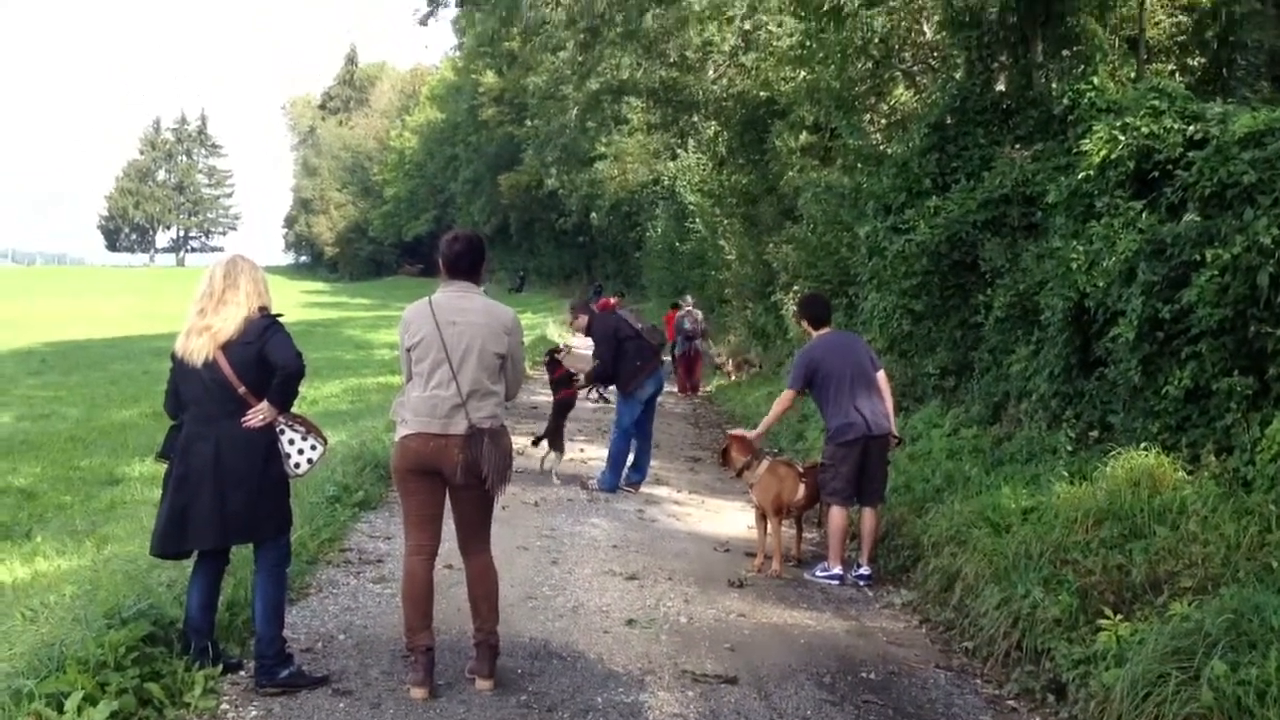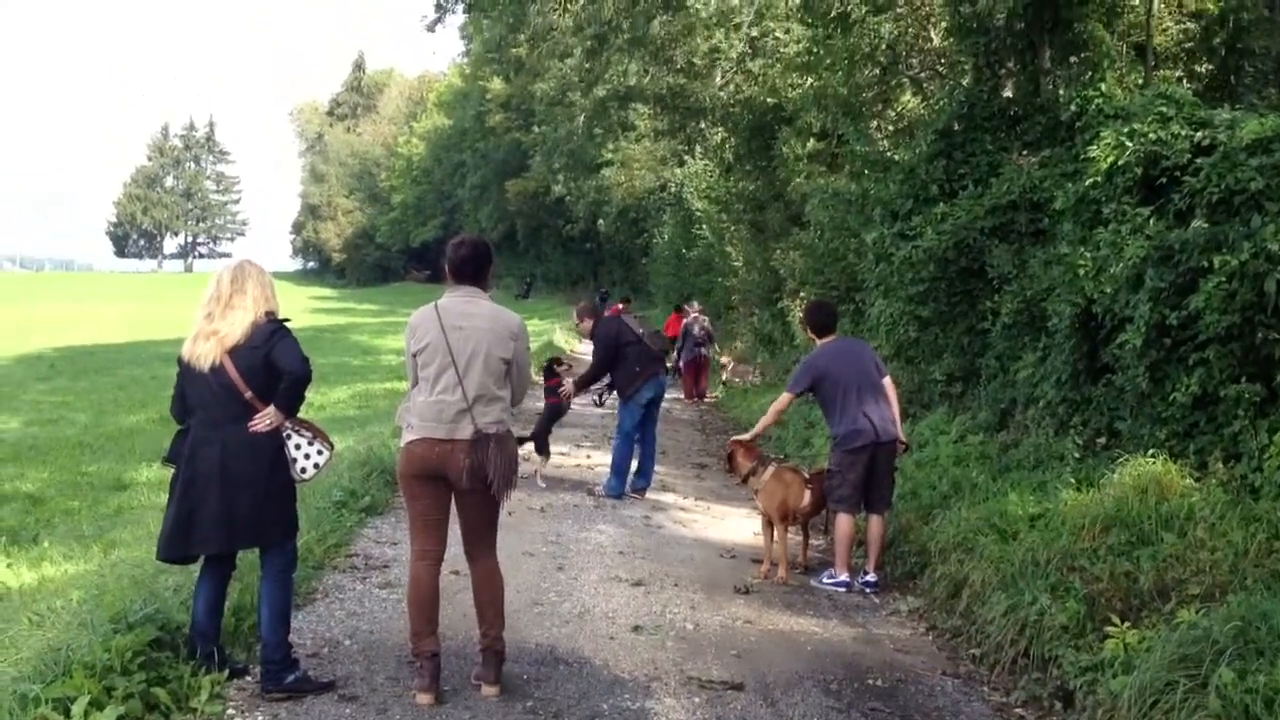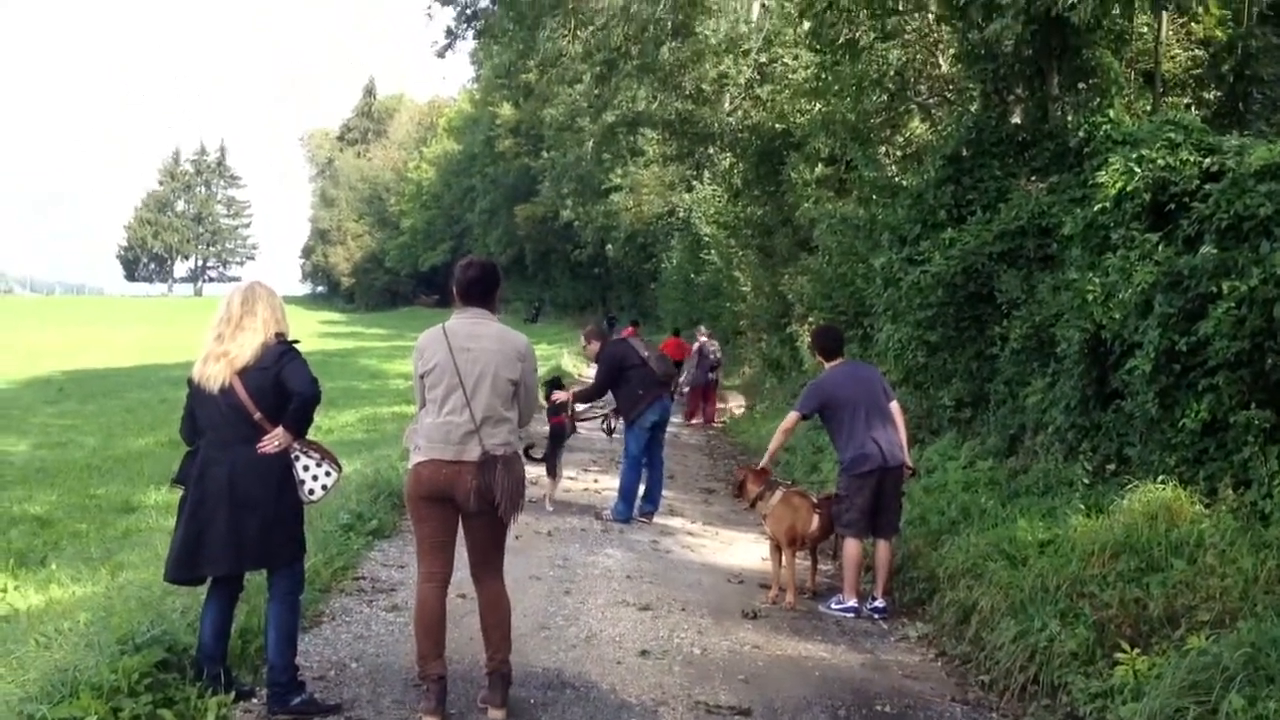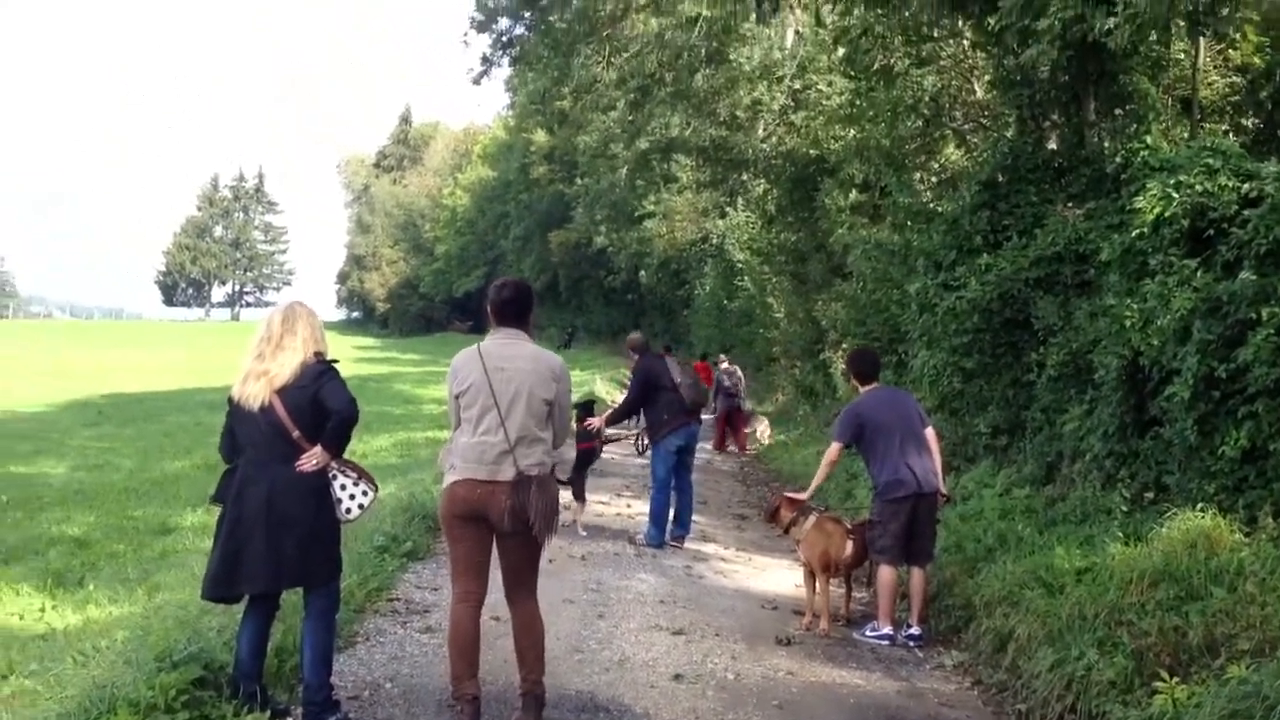
dt=0.4s
person 1, frame 1
left shoulder: (415, 314)
right shoulder: (504, 319)
left elbow: (408, 378)
right elbow: (512, 387)
left hip: (417, 439)
right hip: (477, 442)
left knee: (419, 549)
right knee: (477, 549)
left ankle: (421, 661)
right ankle: (485, 656)
person 1, frame 2
left shoulder: (421, 319)
right shoulder: (509, 324)
left elbow: (414, 382)
right elbow: (518, 392)
left hip: (423, 443)
right hip: (483, 447)
left knee: (424, 555)
right knee: (483, 554)
left ankle: (426, 667)
right ankle: (491, 662)
person 1, frame 3
left shoulder: (428, 341)
right shoulder: (517, 345)
left elbow: (421, 404)
right elbow: (526, 413)
left hip: (431, 465)
right hip: (491, 469)
left knee: (431, 577)
right knee: (490, 576)
person 1, frame 4
left shoulder: (463, 361)
right shoulder: (551, 365)
left elbow: (455, 424)
right elbow: (560, 435)
left hip: (466, 485)
right hip: (525, 489)
left knee: (466, 596)
right knee: (523, 597)
person 2, frame 1
left shoulder: (188, 339)
right shoulder: (261, 328)
left elbow: (173, 406)
right elbow: (291, 365)
right wrist: (275, 406)
left hip: (199, 461)
right hip: (249, 461)
left knee: (210, 554)
right knee: (271, 558)
left ankle: (199, 652)
right ankle: (272, 666)
person 2, frame 2
left shoulder: (196, 343)
right shoulder: (268, 333)
left elbow: (180, 410)
right elbow: (298, 370)
right wrist: (281, 409)
left hip: (205, 464)
right hip: (256, 464)
left knee: (217, 559)
right knee: (277, 562)
left ankle: (205, 656)
right ankle: (277, 671)
person 2, frame 3
left shoulder: (205, 365)
right shoulder: (278, 355)
left elbow: (189, 431)
right elbow: (307, 391)
right wrist: (290, 431)
left hip: (215, 485)
right hip: (264, 487)
left knee: (224, 581)
right knee: (284, 584)
left ankle: (211, 677)
person 2, frame 4
left shoulder: (245, 384)
right shoulder: (316, 374)
left elbow: (229, 449)
right elbow: (345, 411)
right wrist: (328, 450)
left hip: (253, 503)
right hip: (302, 503)
left knee: (261, 598)
right knee: (320, 601)
person 3, frame 1
left shoulder: (809, 354)
right shoulder: (857, 341)
left elbow: (785, 401)
right elbow: (883, 383)
left wrist: (756, 432)
right wrist: (892, 426)
left hip: (845, 432)
right hip: (878, 429)
left knee: (838, 501)
right knee: (870, 502)
left ankle: (833, 568)
right ankle: (864, 567)
person 3, frame 2
left shoulder: (815, 362)
right shoulder: (863, 347)
left elbow: (781, 406)
right elbow: (890, 388)
left wrist: (752, 434)
right wrist: (898, 431)
left hip: (853, 439)
right hip: (885, 435)
left knee: (845, 508)
right knee: (877, 509)
left ankle: (840, 575)
right ankle: (870, 574)
person 3, frame 3
left shoulder: (820, 385)
right shoulder: (870, 371)
left elbow: (787, 427)
right elbow: (896, 412)
left wrist: (765, 462)
right wrist: (906, 455)
left hip: (860, 464)
right hip: (892, 460)
left knee: (852, 532)
right knee: (884, 534)
left ankle: (849, 600)
right ankle: (879, 600)
person 3, frame 4
left shoulder: (856, 410)
right shoulder: (905, 397)
left elbow: (832, 456)
right elbow: (932, 439)
left wrist: (808, 492)
right wrist: (940, 482)
left hip: (894, 490)
right hip: (926, 487)
left knee: (887, 559)
right knee: (918, 561)
left ankle: (883, 627)
right ankle: (914, 627)
person 4, frame 1
left shoulder: (600, 327)
right shoulder: (608, 321)
left elbow: (605, 365)
left wrist: (587, 379)
right wrist: (600, 381)
left hip: (638, 379)
right hip: (653, 374)
left knee: (622, 431)
right knee: (643, 431)
left ankle: (608, 481)
right ankle: (634, 479)
person 4, frame 2
left shoulder: (603, 331)
right shoulder: (615, 325)
left elbow: (598, 368)
left wrist: (576, 386)
right wrist: (610, 384)
left hip: (640, 384)
right hip: (657, 378)
left knee: (624, 436)
right knee: (646, 436)
left ankle: (614, 488)
right ankle: (639, 486)
person 4, frame 3
left shoulder: (609, 353)
right shoulder: (623, 347)
left elbow: (599, 389)
left wrist: (571, 396)
right wrist: (620, 408)
left hip: (644, 407)
right hip: (662, 400)
left knee: (632, 460)
right knee: (654, 458)
left ankle: (622, 512)
right ankle: (647, 510)
person 4, frame 4
left shoulder: (643, 367)
right shoulder: (665, 363)
left elbow: (632, 403)
left wrist: (605, 420)
right wrist: (641, 422)
left hip: (670, 430)
right hip: (690, 424)
left knee: (661, 484)
right knee: (683, 481)
left ankle: (654, 537)
right ankle: (679, 534)
